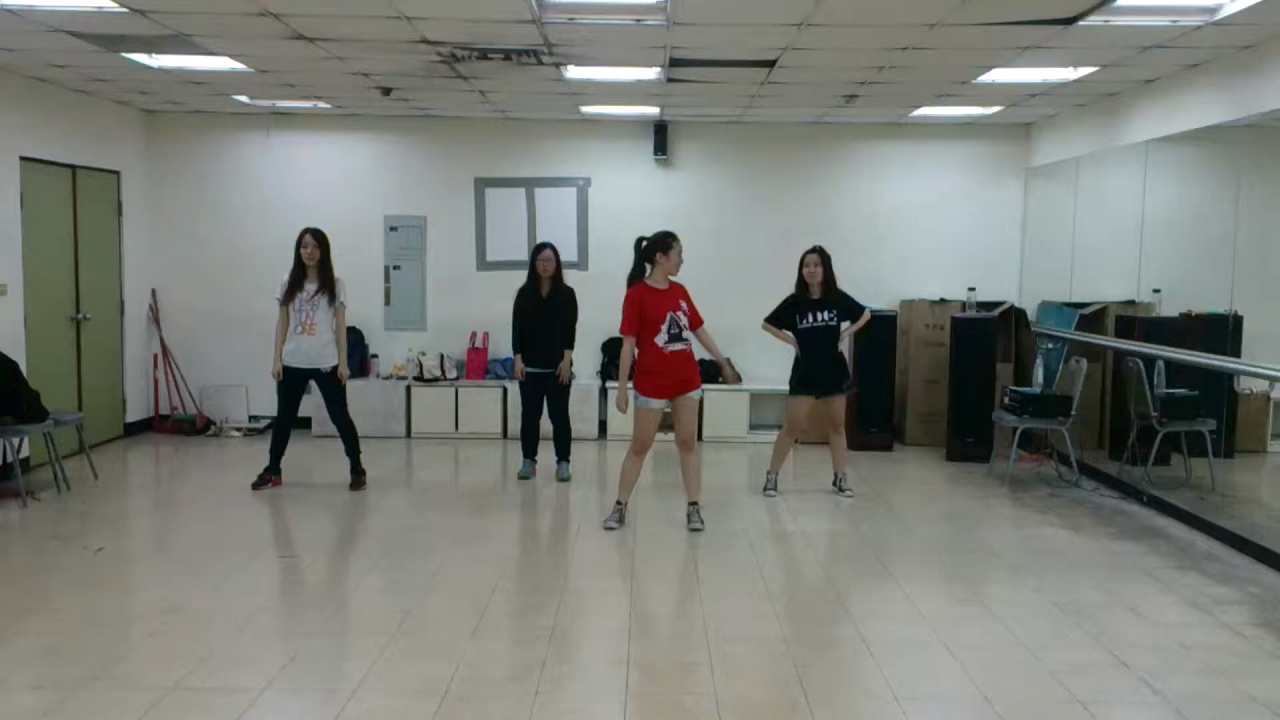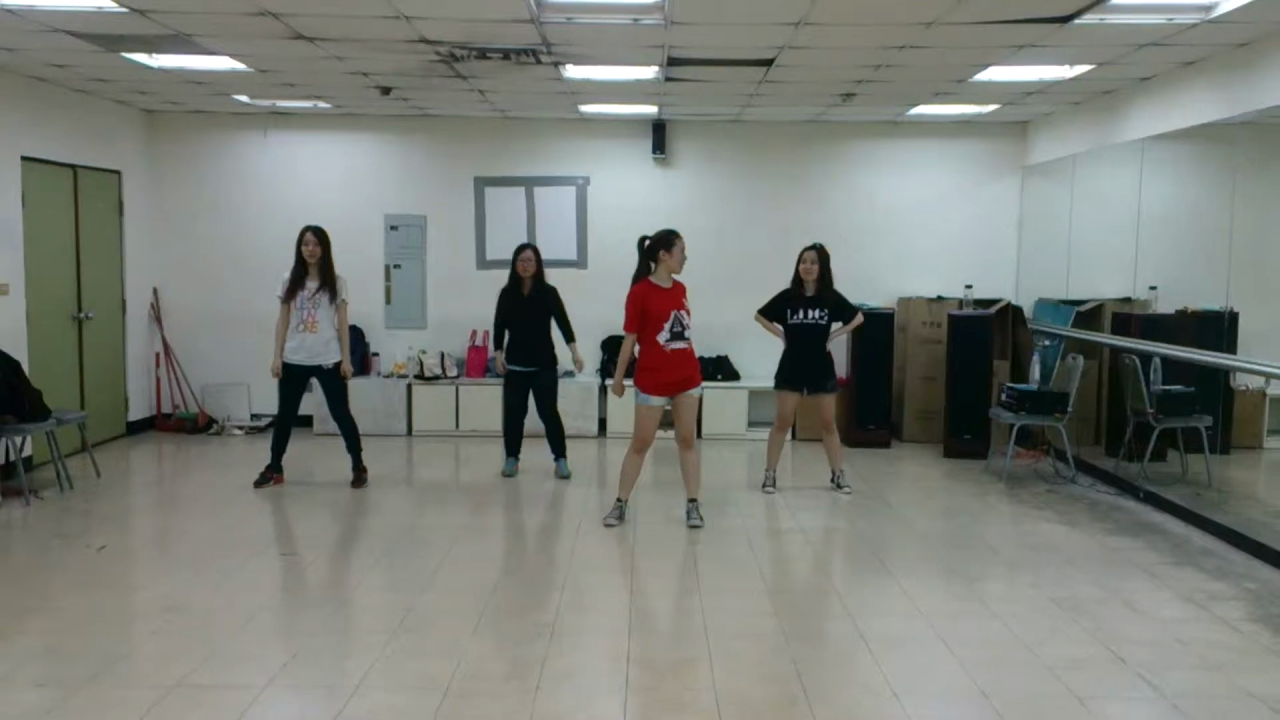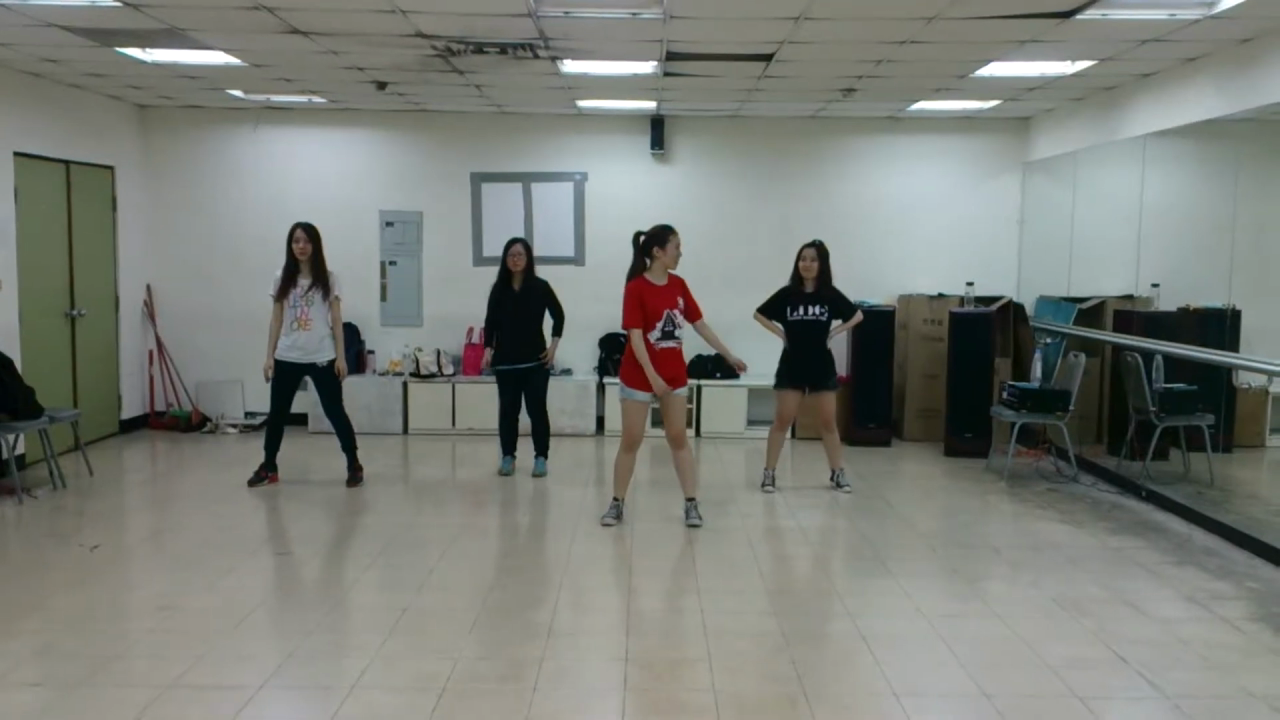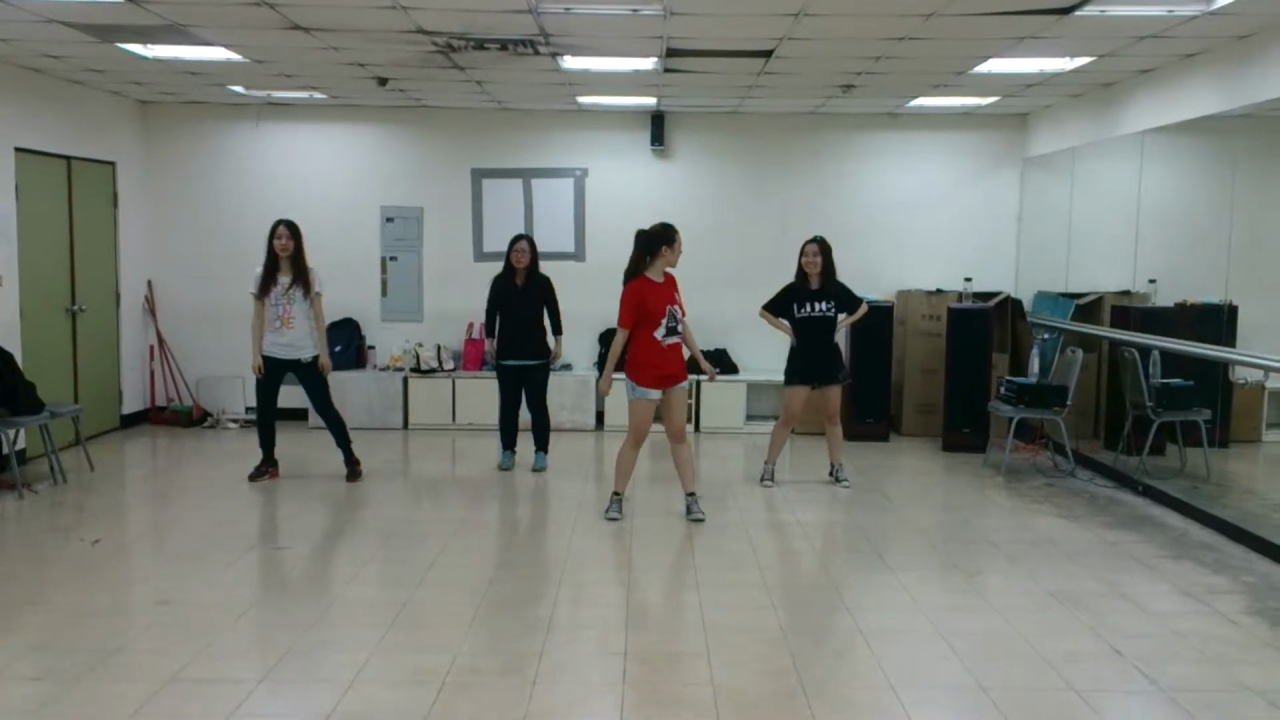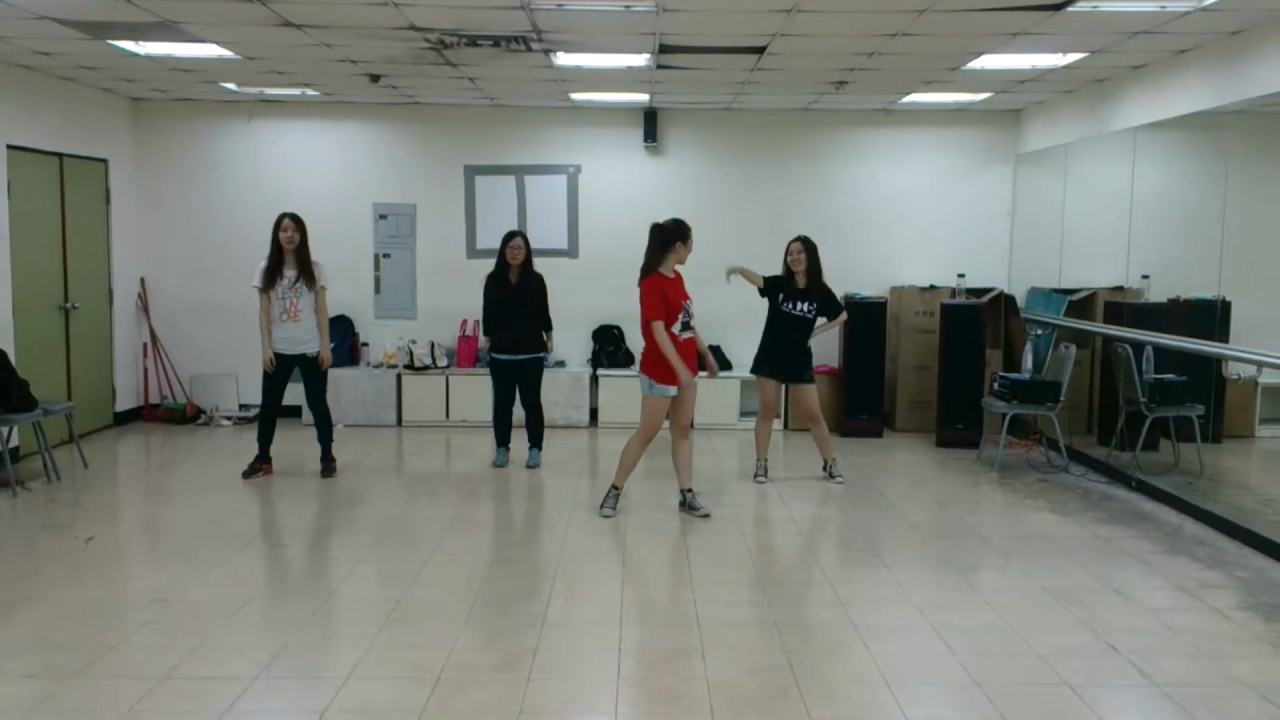
dt=0.5s
person 1, frame 1
left shoulder: (680, 291)
right shoulder: (637, 294)
left elbow: (699, 330)
right elbow: (628, 344)
left wrist: (724, 364)
right wrist: (622, 387)
left hip: (687, 380)
right hip: (652, 383)
left knee: (688, 443)
right knee: (640, 446)
left ankle: (694, 508)
right ankle: (620, 507)
person 1, frame 2
left shoulder: (680, 289)
right shoulder: (641, 291)
right elbow: (630, 339)
right wrist: (618, 378)
left hip: (688, 378)
right hip: (652, 381)
left knee: (687, 440)
right knee: (640, 444)
left ankle: (693, 505)
right ankle: (620, 504)
person 1, frame 3
left shoulder: (679, 285)
right shoulder: (636, 287)
left elbow: (699, 324)
right elbow: (634, 336)
left wrist: (729, 356)
right wrist: (652, 376)
left hip: (676, 375)
right hip: (638, 377)
left knee: (678, 440)
right knee: (630, 441)
left ankle: (691, 503)
right ankle: (617, 503)
person 1, frame 4
left shoulder: (670, 282)
right shoulder: (636, 287)
right elbow: (622, 334)
left wrist: (700, 360)
right wrist: (607, 374)
left hip: (675, 373)
right hip: (644, 375)
left knee: (679, 435)
right knee: (636, 437)
left ankle: (691, 498)
right ankle: (617, 497)
person 1, frame 5
left shoulder: (677, 277)
right shoulder: (652, 282)
right elbow: (658, 331)
left wrist: (706, 353)
right wrist: (681, 368)
left hip: (685, 369)
right hip: (660, 371)
left knee: (682, 431)
right knee: (646, 433)
left ankle: (687, 494)
right ankle: (614, 491)
person 2, frame 1
left shoulder: (334, 285)
right shoulder: (289, 283)
left elbow: (340, 326)
right elbow: (282, 324)
left wrist: (343, 363)
right wrist: (277, 359)
left hip: (326, 363)
right hip: (293, 362)
left knee: (340, 416)
right knee: (284, 417)
left ankle: (357, 470)
right ankle: (273, 470)
person 2, frame 2
left shoulder: (335, 282)
right shoulder: (290, 281)
left elbow: (343, 323)
right elbow: (283, 321)
left wrist: (346, 359)
right wrist: (277, 356)
left hip: (328, 360)
right hip: (294, 360)
left knee: (341, 414)
right knee: (285, 414)
left ankle: (358, 467)
right ankle: (274, 468)
person 2, frame 3
left shoulder: (328, 279)
right shoulder: (282, 279)
left elbow: (336, 320)
right elbow: (276, 320)
left wrist: (341, 356)
right wrist: (269, 356)
left hip: (322, 358)
right hip: (287, 358)
left knee: (335, 412)
right knee: (277, 412)
left ankle: (354, 466)
right ankle: (269, 467)
person 2, frame 4
left shoulder: (309, 275)
right shoulder: (263, 275)
left elbow: (318, 316)
right elbow: (258, 317)
left wrist: (323, 352)
right wrist: (256, 353)
left hip: (304, 354)
right hip: (271, 354)
left knee: (324, 407)
right knee: (264, 409)
left ankle: (351, 460)
right ankle: (268, 462)
person 2, frame 5
left shoulder: (314, 268)
right shoulder: (267, 269)
left elbow: (321, 310)
right elbow: (264, 312)
left wrist: (325, 346)
right wrist: (266, 348)
left hip: (311, 349)
right hip: (279, 349)
left knee: (317, 403)
right knee: (269, 404)
left ankle: (327, 458)
right ankle: (263, 459)
person 3, frame 1
left shoulder: (838, 298)
right shoulder: (794, 302)
left elbow: (865, 315)
right elbow: (768, 324)
left wrist: (844, 335)
right wrist: (791, 340)
left hip: (834, 370)
right hip: (804, 372)
left knee: (836, 426)
right knee: (792, 427)
left ankle: (840, 478)
right ankle: (772, 476)
person 3, frame 2
left shoulder: (831, 298)
right shoulder: (788, 297)
left elbow: (857, 318)
right elbow: (760, 316)
left wrist: (834, 335)
right wrist: (781, 334)
left hip: (821, 368)
right hip: (791, 368)
left knee: (828, 424)
right knee: (782, 423)
left ankle: (838, 475)
right ankle: (770, 473)
person 3, frame 3
left shoulder: (831, 295)
right shoulder: (787, 294)
left elbow: (857, 316)
right elbow: (759, 314)
left wrist: (834, 332)
right wrist: (780, 332)
left hip: (821, 366)
right hip: (791, 366)
left knee: (828, 423)
right knee: (782, 421)
left ankle: (837, 473)
right ankle: (769, 472)
person 3, frame 4
left shoulder: (836, 289)
right shoulder: (792, 290)
left elbow: (862, 308)
right elbow: (765, 312)
left wrist: (840, 326)
right wrist: (787, 330)
left hip: (829, 361)
right hip: (800, 363)
left knee: (832, 417)
right knee: (788, 417)
left ankle: (837, 468)
right ankle: (769, 467)
person 3, frame 5
left shoulder: (820, 291)
right shoulder: (778, 284)
left elbow: (841, 316)
right elbow: (756, 279)
left wrist: (816, 332)
right wrist: (739, 270)
left hip: (800, 361)
right hip: (770, 358)
left knee: (814, 415)
right knee: (767, 411)
left ankle: (830, 463)
right ankle: (761, 463)
person 4, frame 1
left shoulder: (566, 293)
right shoulder: (524, 293)
left elbow: (570, 329)
right elbow: (517, 328)
left wrist: (567, 359)
right wrist: (518, 359)
left hip: (557, 365)
right hip: (530, 365)
left knee: (559, 415)
right knee: (530, 414)
left ankle: (563, 462)
right ankle: (528, 461)
person 4, frame 2
left shoulder: (548, 292)
right shoulder: (507, 293)
left elbow: (563, 322)
right elbow: (499, 326)
left wrist: (574, 351)
right wrist: (498, 353)
left hip: (544, 363)
right hip: (515, 364)
left knee: (548, 412)
right knee: (513, 412)
left ankle: (561, 459)
right ankle: (512, 458)
person 4, frame 3
left shoulder: (540, 286)
right shoulder: (499, 288)
left elbow: (558, 316)
right elbow: (490, 322)
left wrist: (553, 345)
right wrist: (488, 349)
left hip: (535, 360)
right hip: (505, 360)
left knee: (537, 409)
right knee: (508, 410)
left ankle: (541, 458)
right ankle: (508, 457)
person 4, frame 4
left shoulder: (542, 282)
right shoulder: (500, 282)
left elbow: (553, 313)
right elbow: (491, 312)
left wrist: (558, 344)
right wrist: (489, 341)
left hip: (537, 355)
right hip: (506, 355)
left knee: (537, 404)
right knee: (508, 405)
left ankle: (541, 452)
right ankle: (508, 452)
person 4, frame 5
left shoulder: (535, 279)
right shoulder: (494, 279)
left elbow: (543, 311)
right elbow: (488, 311)
left wrist: (549, 338)
right wrist: (487, 338)
left hip: (531, 351)
right hip: (501, 352)
left knee: (531, 401)
right knee: (502, 401)
left ankle: (535, 449)
right ankle: (502, 449)
